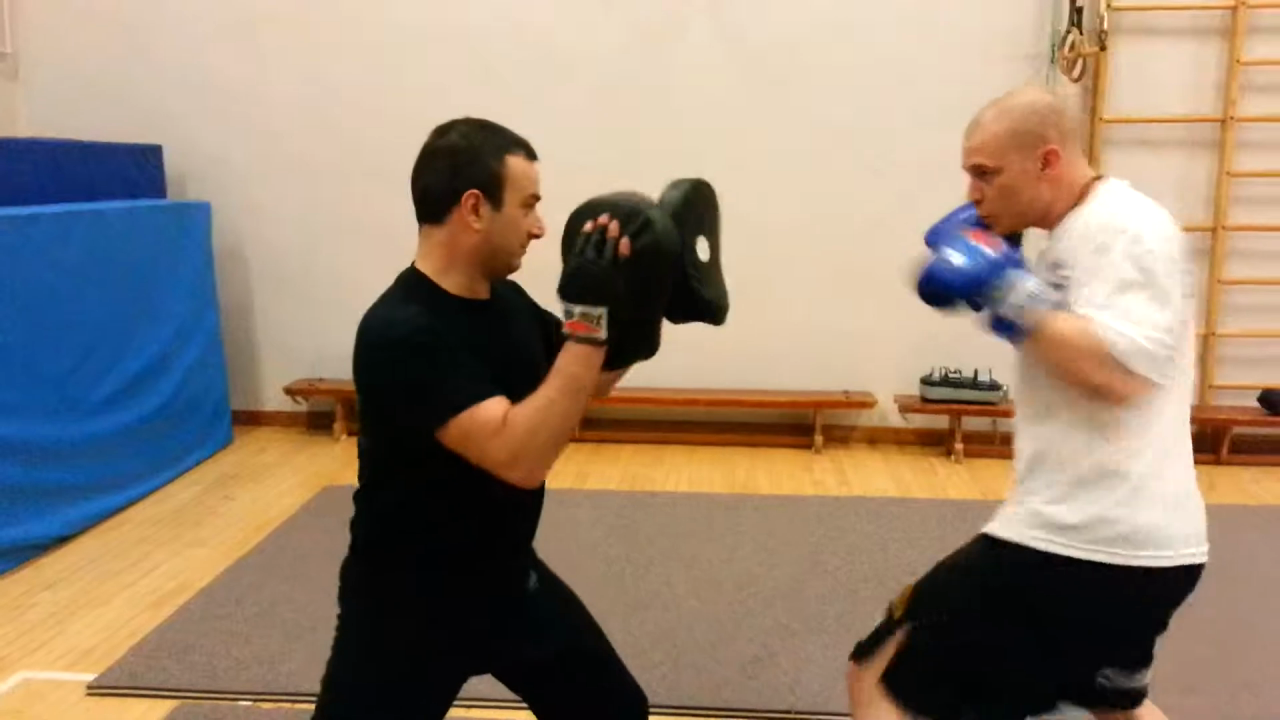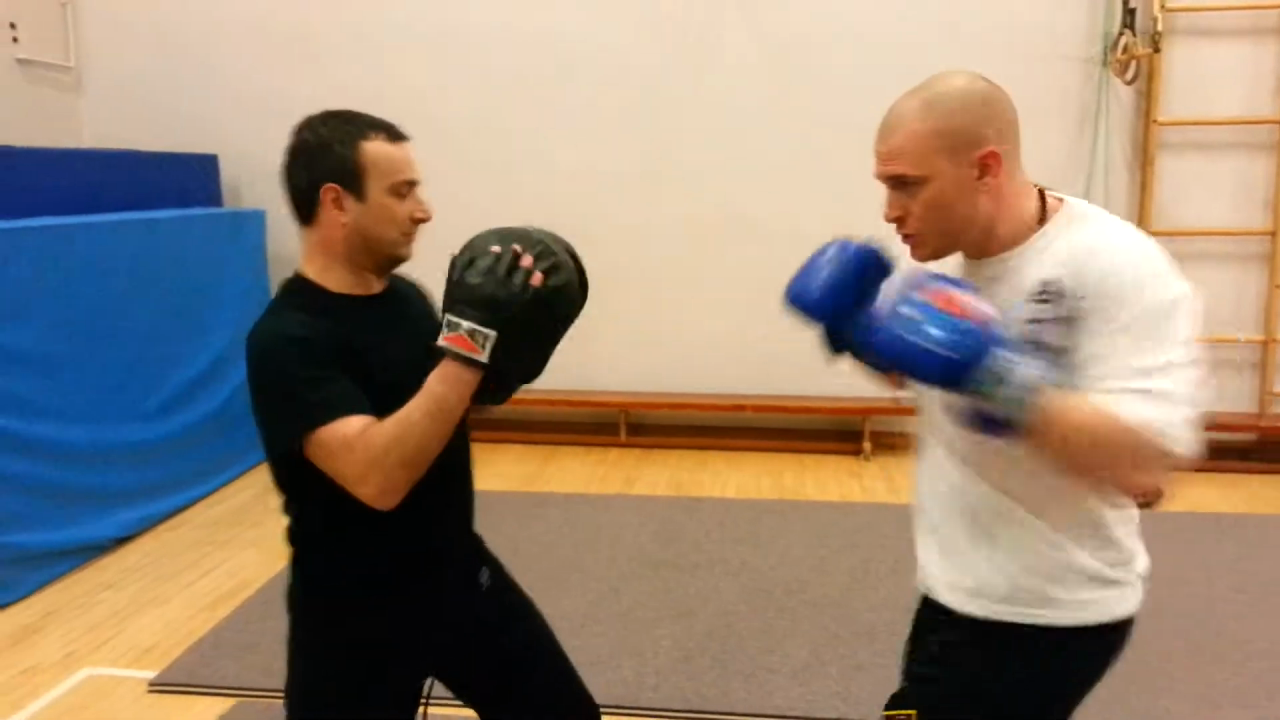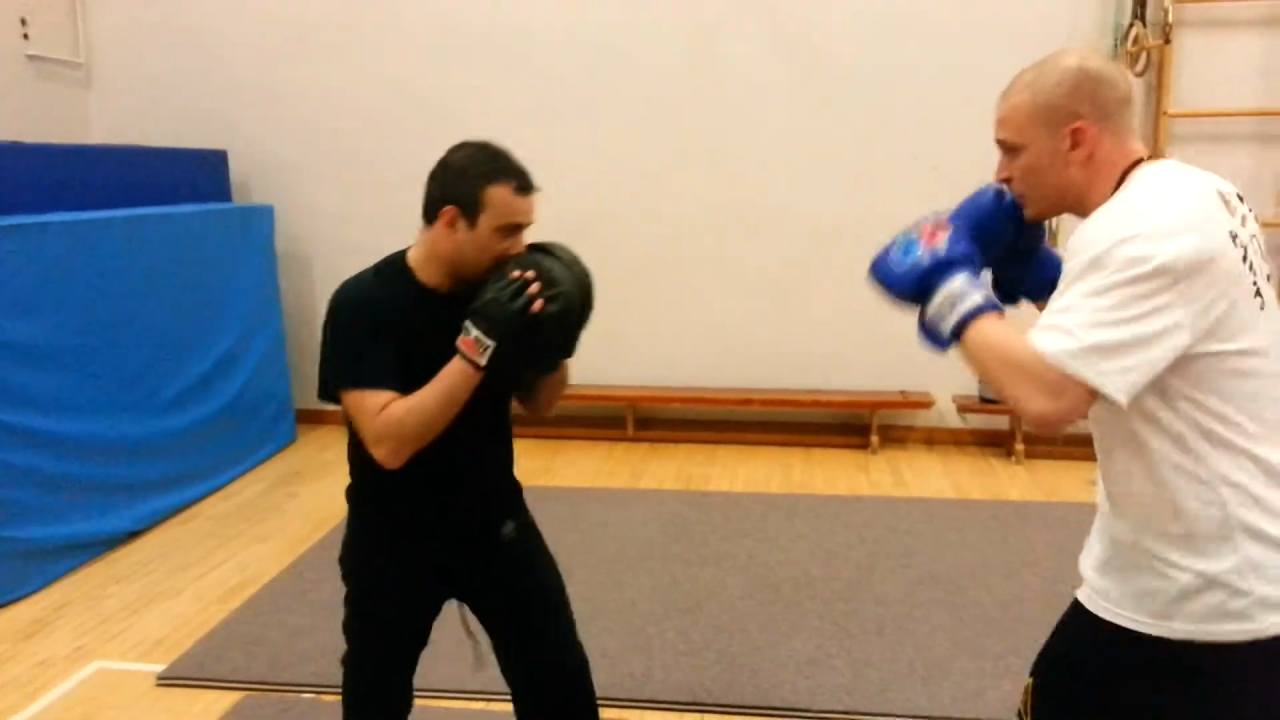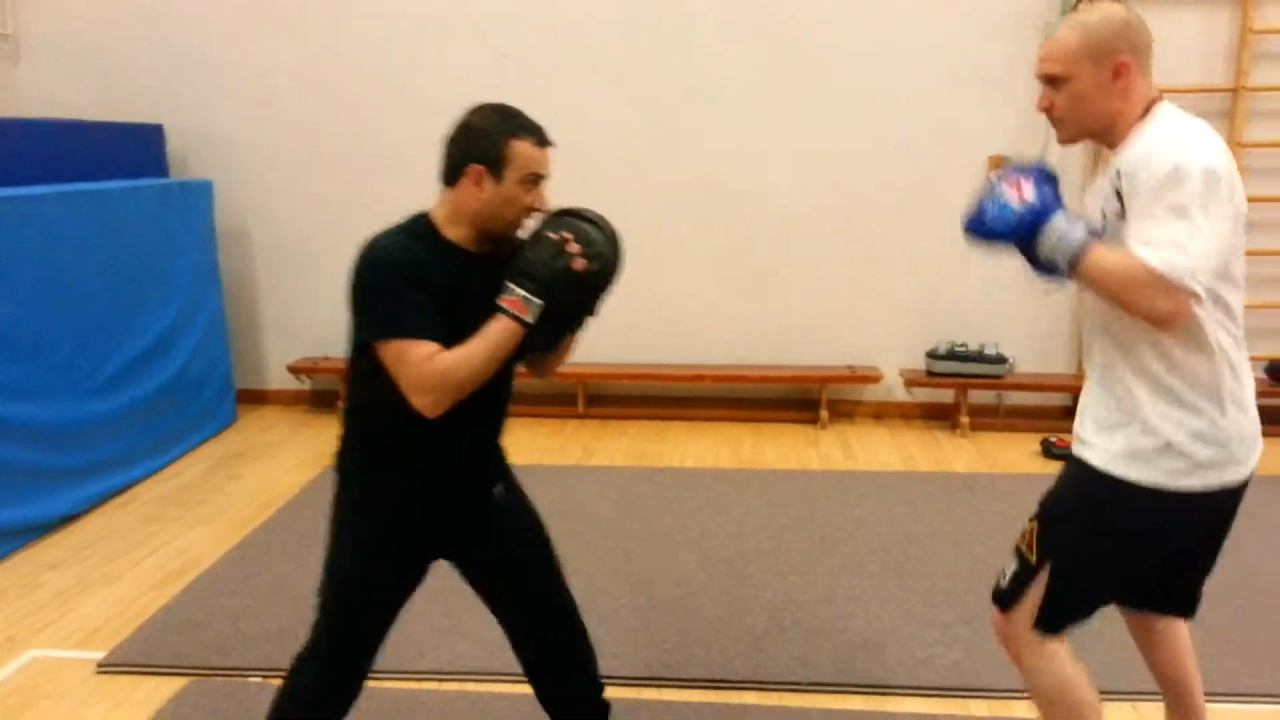
dt=0.7s
person 1, frame 1
left shoulder: (1127, 231)
right shoulder: (1079, 234)
left elbow: (1111, 375)
right elbow: (1052, 350)
left wrist: (1010, 287)
right wrist: (1003, 282)
left hip: (1076, 543)
person 1, frame 2
left shoulder: (1117, 270)
right shoulder: (939, 251)
left elbow: (1144, 465)
left wrist: (1004, 369)
right wrist: (861, 318)
left hip: (1050, 602)
right hip: (973, 579)
person 1, frame 3
left shoulder: (1144, 232)
right shoulder: (1197, 197)
left elbow: (1044, 396)
left wrist: (953, 291)
right wrist: (1029, 267)
left hip: (1180, 592)
person 1, frame 4
left shoulder: (1183, 159)
right shoulder: (1126, 155)
left elbow: (1162, 299)
right elbow: (1111, 272)
left wrist: (1051, 229)
right wrist: (1035, 221)
left hip: (1160, 455)
right hip: (1193, 449)
left knee: (1021, 622)
right knee: (1147, 600)
person 2, frame 1
left shoulder: (502, 299)
right shoulder: (399, 334)
left elbow: (591, 379)
right elbow: (522, 458)
right wrist: (589, 320)
left hip: (508, 578)
right hip: (407, 601)
person 2, frame 2
left shoulder: (403, 298)
right shoulder: (290, 339)
left elbow: (473, 396)
right elbow: (377, 478)
left wrist: (514, 332)
left hip: (463, 575)
right hip: (356, 612)
person 2, frame 3
left shoulder: (496, 291)
right shoulder: (364, 304)
left elbow: (539, 402)
right elbow: (389, 441)
right wrist: (477, 343)
left hip: (495, 522)
right hip: (395, 537)
person 2, frame 4
left shoulder: (507, 255)
right shoulder: (392, 262)
left elbow: (539, 362)
right elbow: (430, 391)
right wrist: (520, 301)
left hip: (481, 479)
right hip: (388, 493)
left knee: (554, 626)
right knee: (338, 652)
